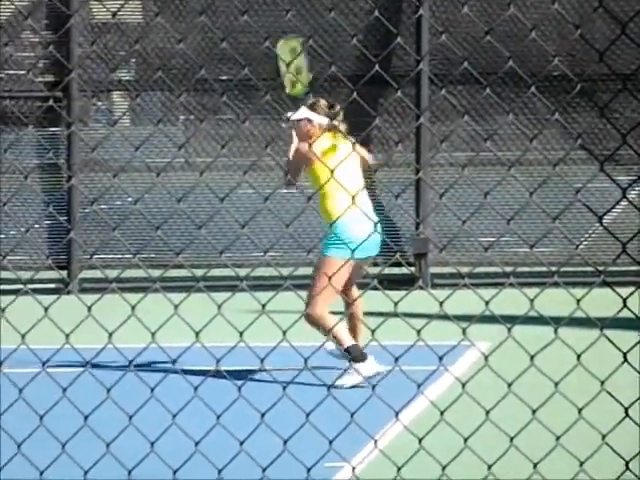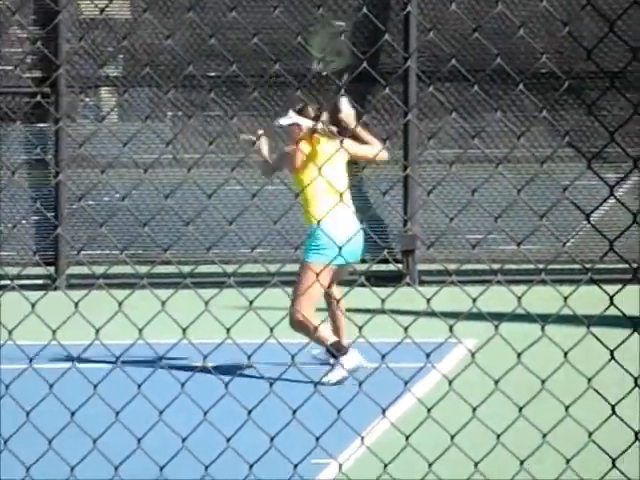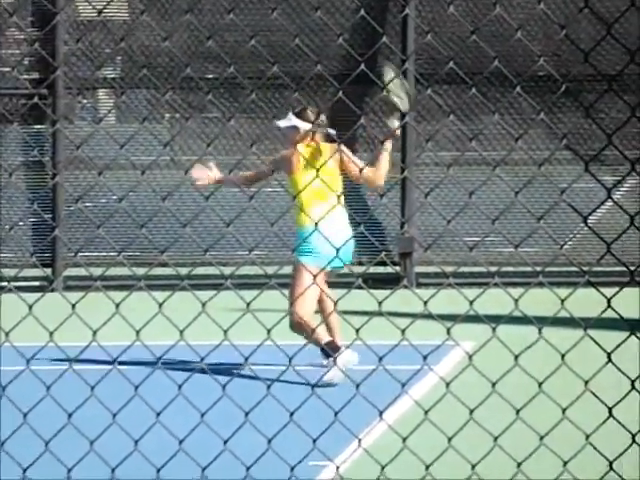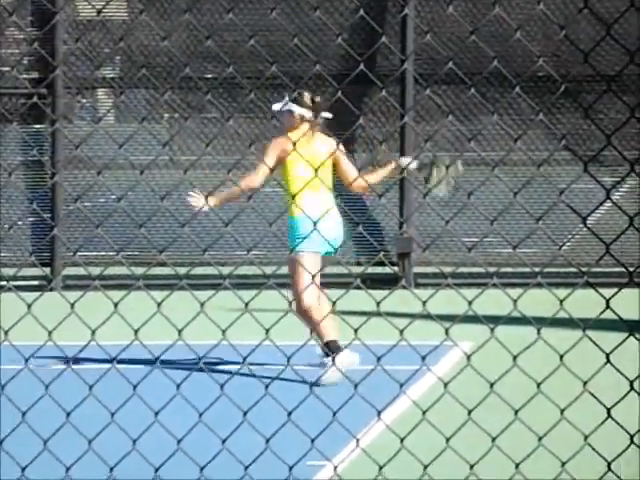
dt=0.1s
person 1, frame 1
left shoulder: (305, 148)
right shoulder: (345, 141)
left elbow: (291, 178)
right elbow: (370, 160)
left hip: (346, 231)
right hip: (368, 227)
left knee: (315, 311)
right knee: (347, 286)
left ankle: (362, 361)
right ankle: (356, 351)
person 1, frame 2
left shoulder: (293, 152)
right shoulder: (339, 144)
left elbow: (269, 168)
right elbow: (380, 154)
left wrist: (262, 147)
right wrist: (355, 125)
left hip: (326, 236)
right hip: (352, 234)
left knee: (299, 317)
right knee: (327, 283)
left ankle: (342, 354)
right ankle: (341, 347)
person 1, frame 3
left shoulder: (288, 156)
right shoulder: (337, 151)
left elbow: (250, 180)
right elbow: (376, 180)
left wrist: (217, 178)
right wrist: (387, 144)
left hip: (315, 238)
right hip: (342, 238)
left knee: (300, 319)
right knee: (315, 285)
left ankle: (335, 353)
right ankle: (338, 349)
person 1, frame 4
left shoulder: (280, 143)
right shoulder: (331, 144)
left elbow: (252, 182)
right elbow: (357, 185)
left wrist: (213, 200)
right wrist: (394, 166)
left hip: (306, 225)
right hip: (330, 224)
left knee: (305, 303)
right knee: (310, 287)
left ankle: (337, 354)
right ankle: (335, 349)
